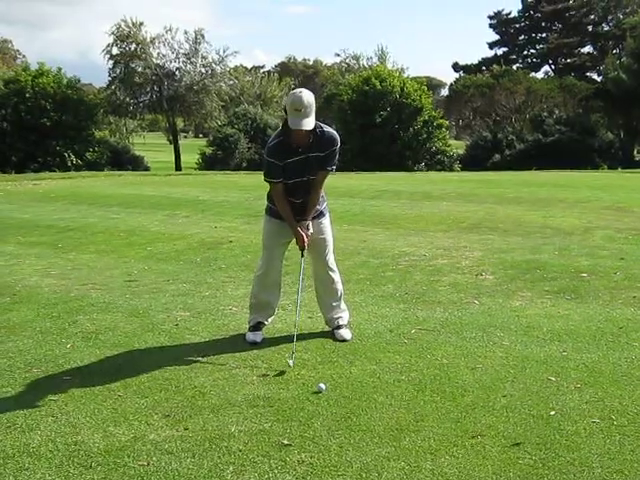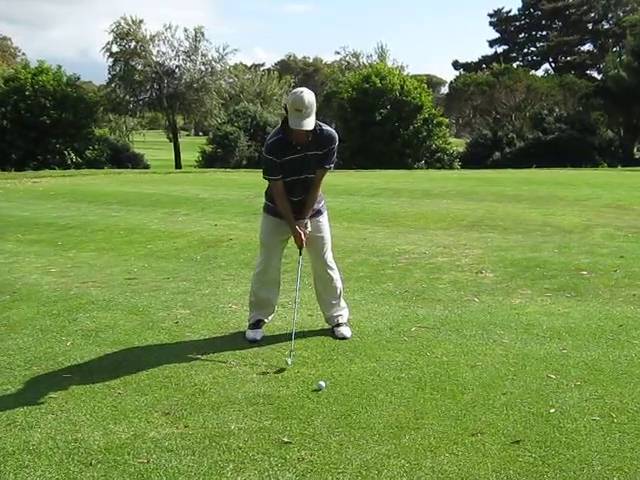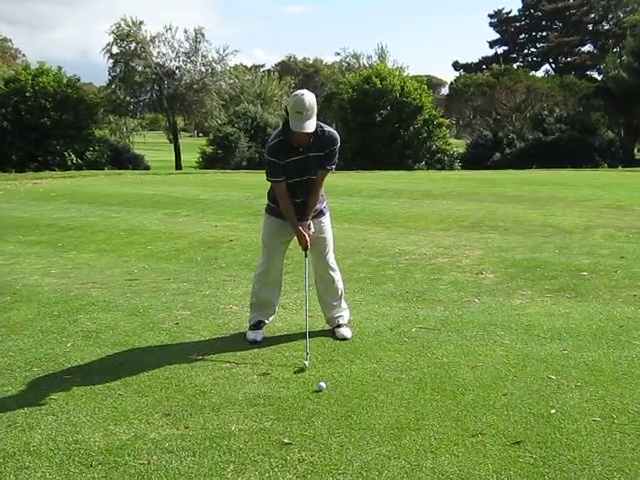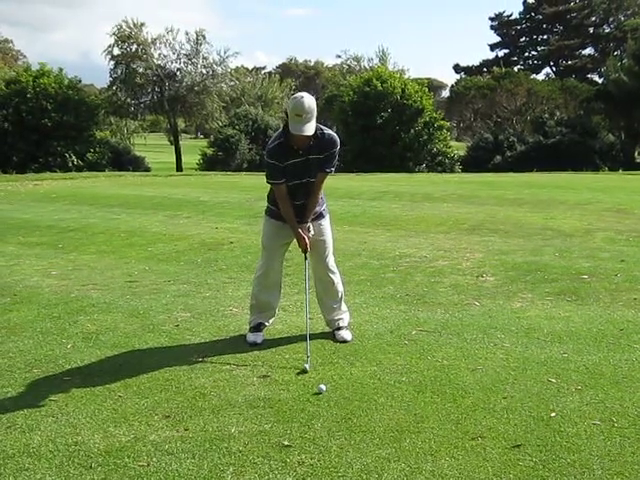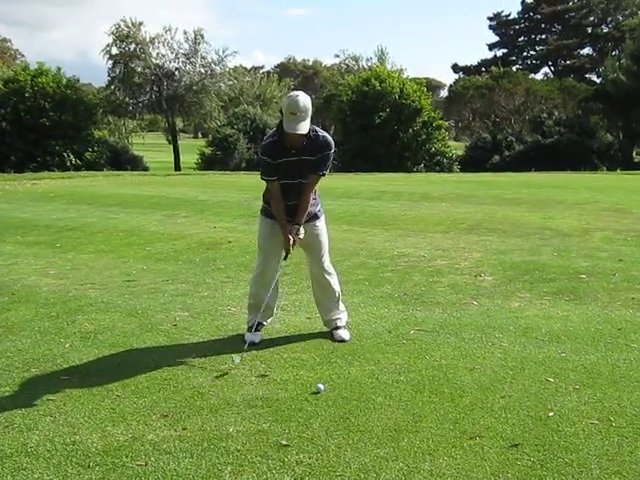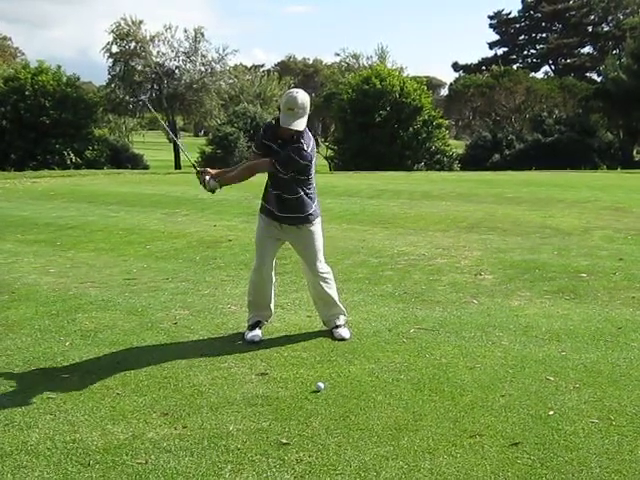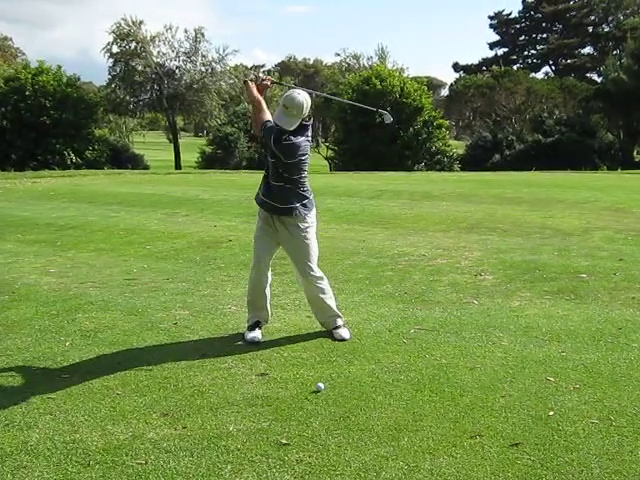
dt=0.4s
person 1, frame 1
left shoulder: (329, 139)
right shoulder: (275, 147)
left elbow: (318, 184)
right elbow: (278, 193)
left wrist: (306, 222)
right wrist: (295, 228)
left hip: (316, 212)
right hip: (280, 215)
left knee: (326, 265)
right knee: (268, 268)
left ankle: (338, 320)
right ankle: (257, 321)
person 1, frame 2
left shoulder: (328, 138)
right shoulder: (273, 144)
left elbow: (316, 183)
right elbow: (278, 191)
left wrist: (305, 221)
right wrist: (293, 226)
left hip: (313, 210)
right hip: (278, 213)
left knee: (325, 264)
right knee: (267, 265)
left ankle: (337, 317)
right ankle: (257, 319)
person 1, frame 3
left shoulder: (329, 138)
right shoulder: (275, 146)
left elbow: (318, 184)
right elbow: (281, 192)
left wrist: (307, 221)
right wrist: (296, 228)
left hip: (316, 212)
right hip: (280, 214)
left knee: (326, 265)
right knee: (269, 266)
left ankle: (338, 318)
right ankle: (258, 320)
person 1, frame 4
left shoulder: (329, 141)
right shoulder: (275, 149)
left elbow: (317, 186)
right elbow: (281, 195)
left wrist: (307, 224)
right wrist: (296, 231)
left hip: (315, 214)
right hip: (279, 216)
left knee: (326, 267)
right knee: (268, 268)
left ankle: (338, 321)
right ankle: (258, 322)
person 1, frame 5
left shoulder: (323, 143)
right shoulder: (269, 146)
left elbow: (309, 189)
right elbow: (274, 193)
left wrist: (299, 225)
right wrist: (285, 230)
left hip: (310, 215)
right hip: (274, 216)
left knee: (322, 268)
right knee: (265, 269)
left ankle: (336, 320)
right ankle: (256, 321)
person 1, frame 6
left shoulder: (302, 149)
right shoulder: (270, 130)
left elbow: (258, 167)
right elbow: (253, 162)
left wrist: (220, 180)
right wrist: (220, 175)
left hip: (303, 219)
right hip: (271, 214)
left knee: (317, 270)
right knee: (262, 268)
left ankle: (335, 319)
right ankle: (257, 319)
person 1, frame 7
left shoulder: (290, 143)
right shoulder: (292, 124)
left elbow: (262, 121)
right elbow: (259, 126)
left wrist: (254, 93)
right wrist: (257, 94)
left hip: (296, 216)
right hip: (269, 212)
left knee: (309, 272)
right knee: (259, 267)
left ankle: (333, 320)
right ankle: (256, 320)
